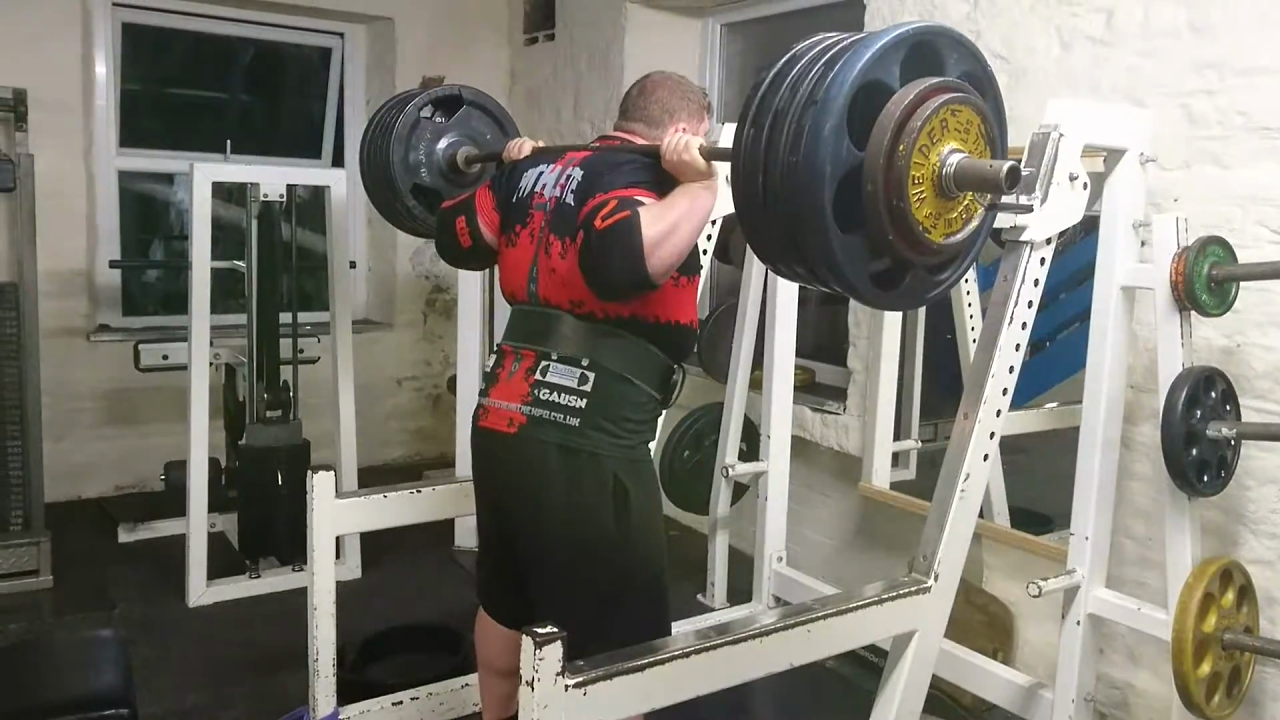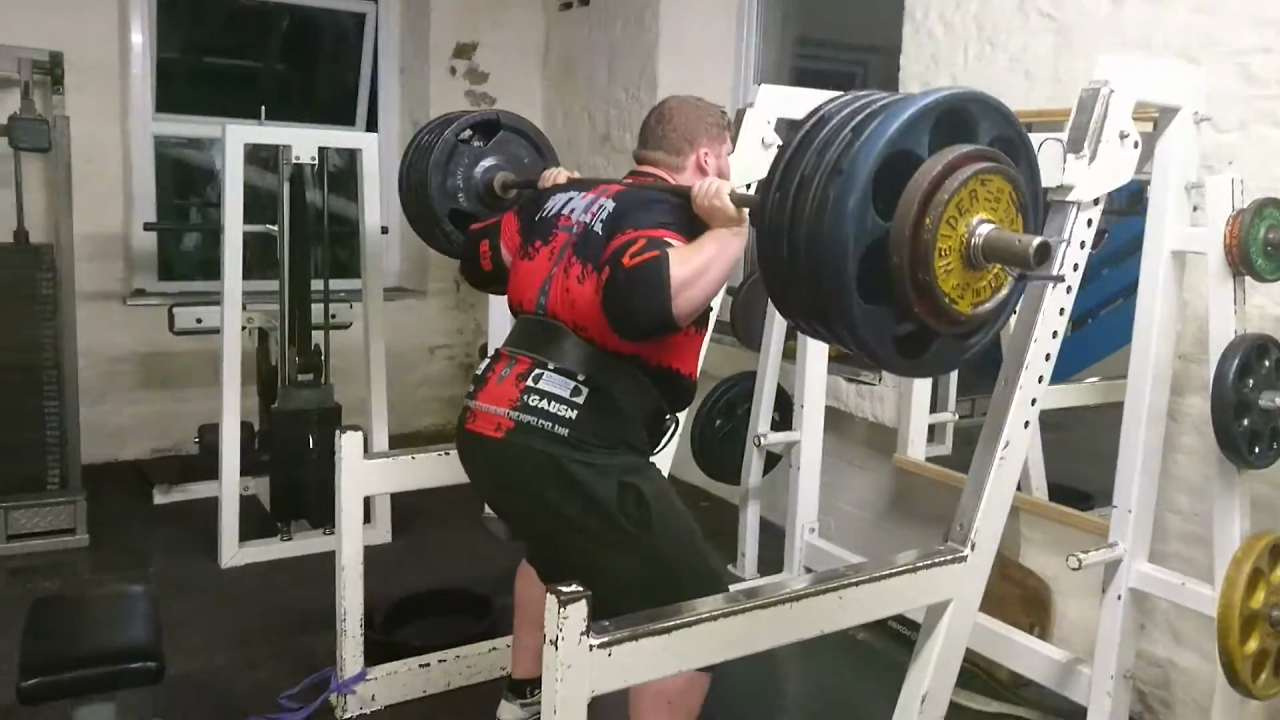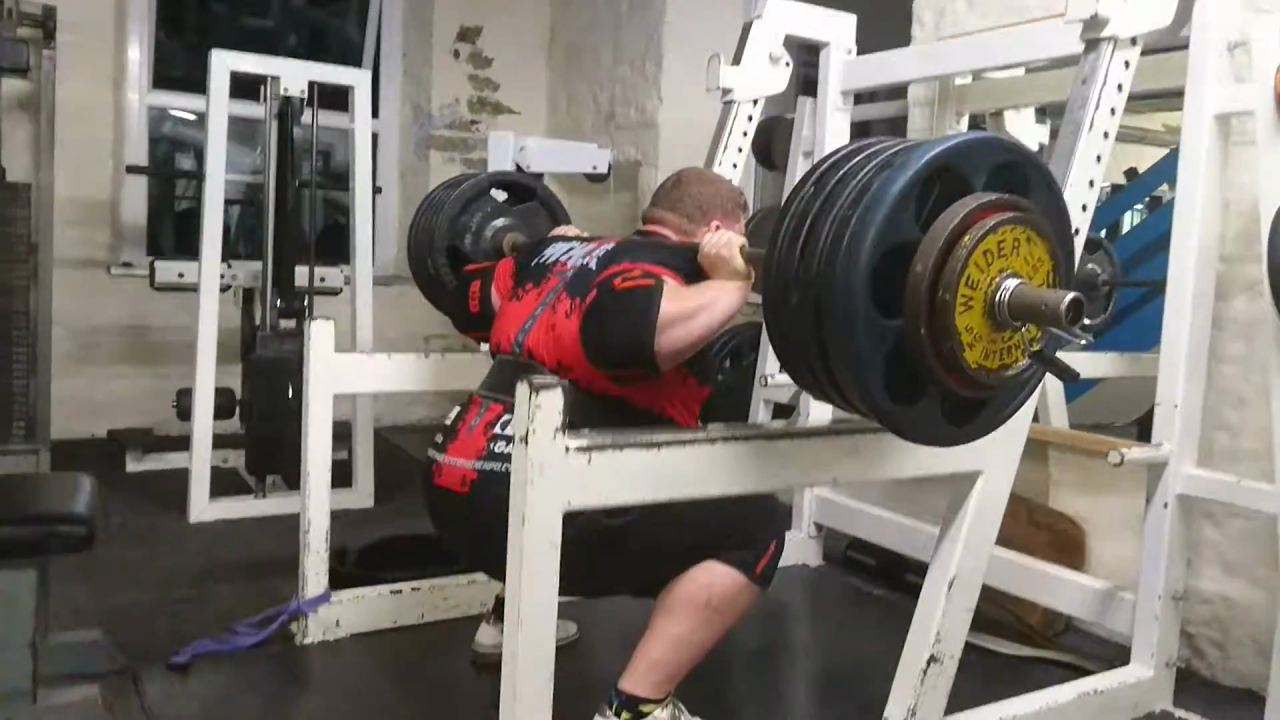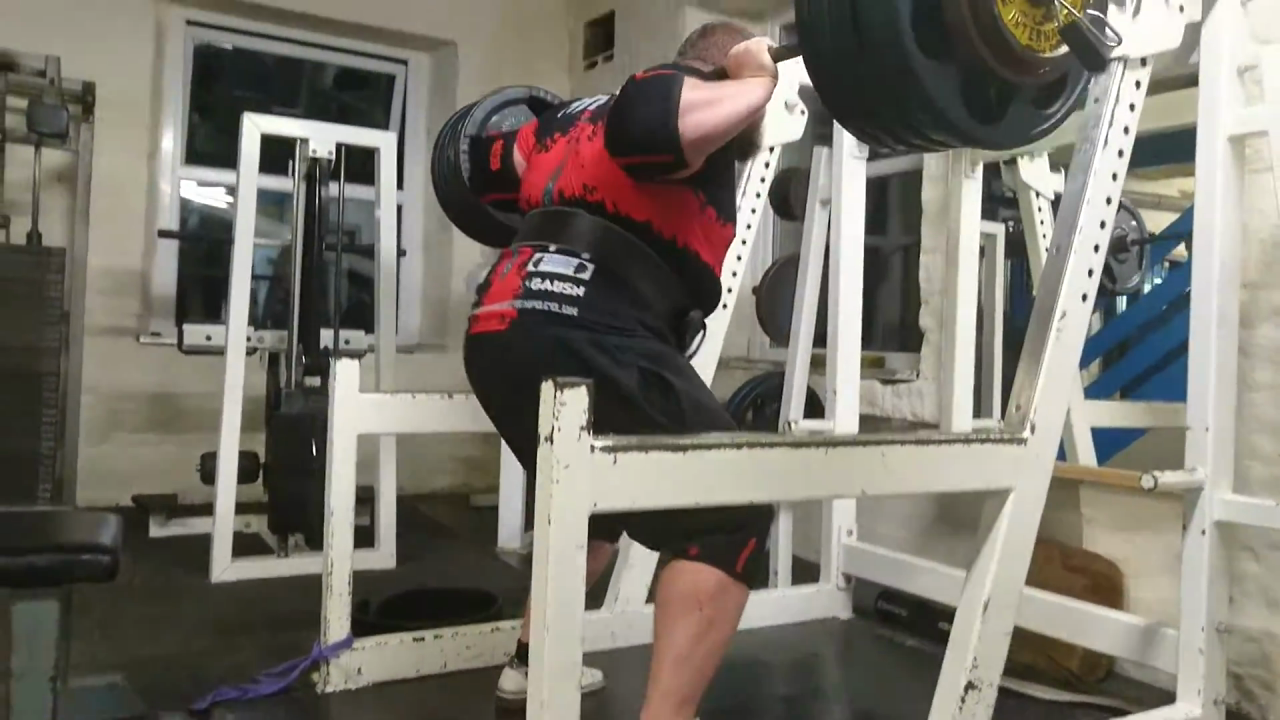
dt=1s
person 1, frame 1
left shoulder: (540, 171)
right shoulder: (638, 177)
left elbow: (455, 236)
right elbow: (623, 260)
right wrist: (699, 183)
left hip: (503, 423)
right hip: (582, 448)
left knee: (507, 600)
right knee: (613, 645)
person 1, frame 2
left shoulder: (566, 198)
right shoulder: (666, 216)
left elbow: (479, 260)
right elbow: (645, 302)
right wrist: (728, 230)
left hip: (491, 427)
right hip: (570, 450)
left knee: (559, 546)
person 1, frame 3
left shoulder: (561, 250)
right shoulder: (669, 269)
left elbow: (471, 304)
right elbow: (626, 332)
right wrist: (731, 283)
left hip: (460, 488)
right knee: (754, 525)
person 1, frame 4
left shoulder: (590, 109)
right shoulder: (697, 95)
left elbow: (489, 169)
right elbow: (652, 120)
right wrist: (756, 82)
left hip: (505, 333)
right hip: (575, 339)
right knee: (730, 511)
left ankle: (534, 662)
